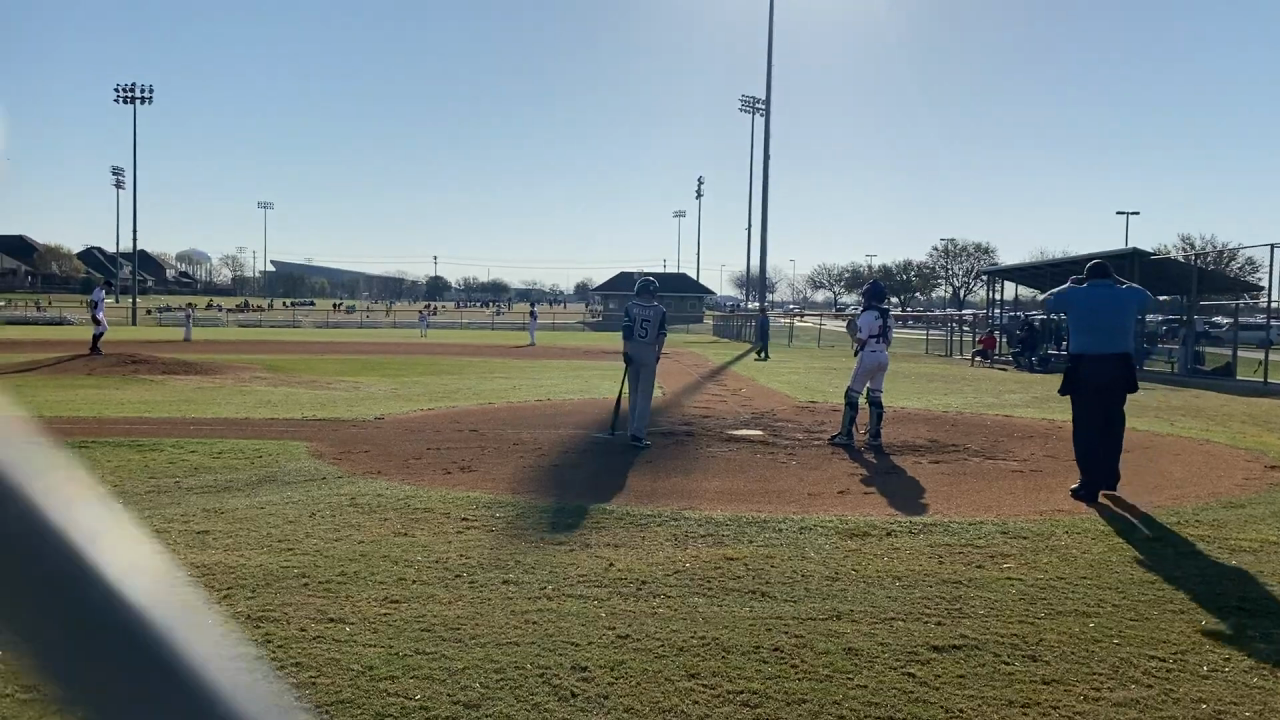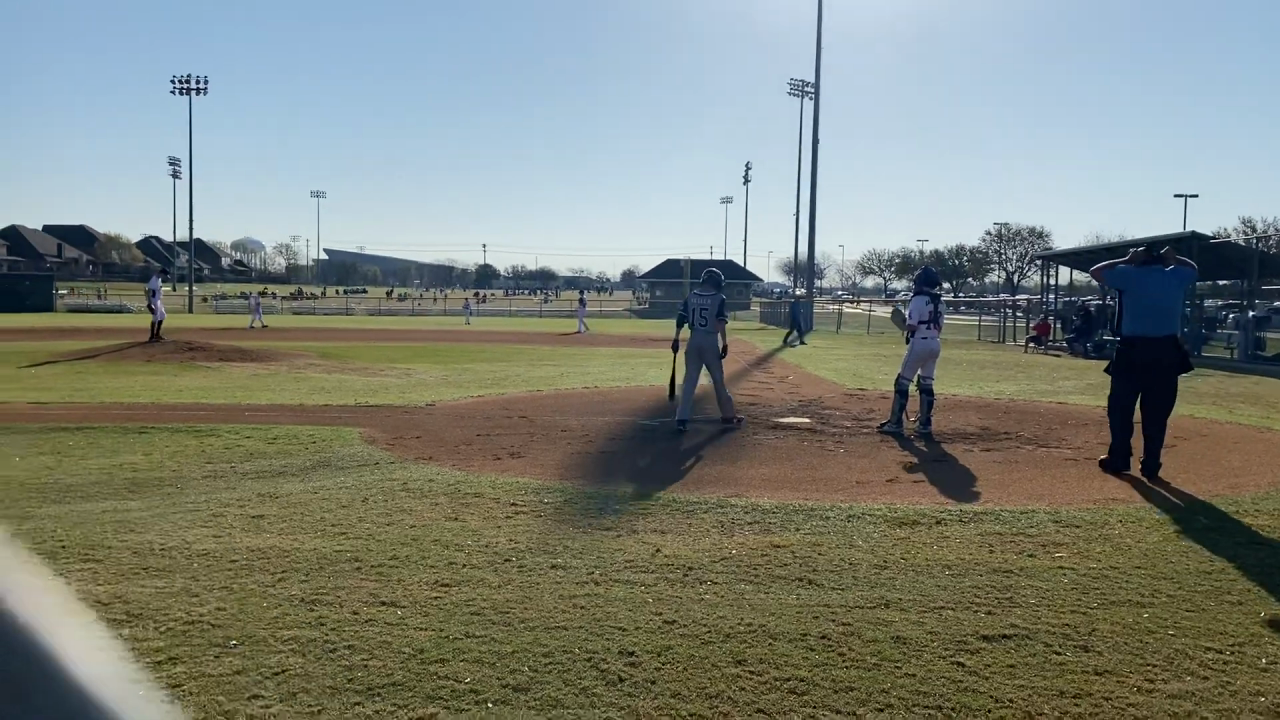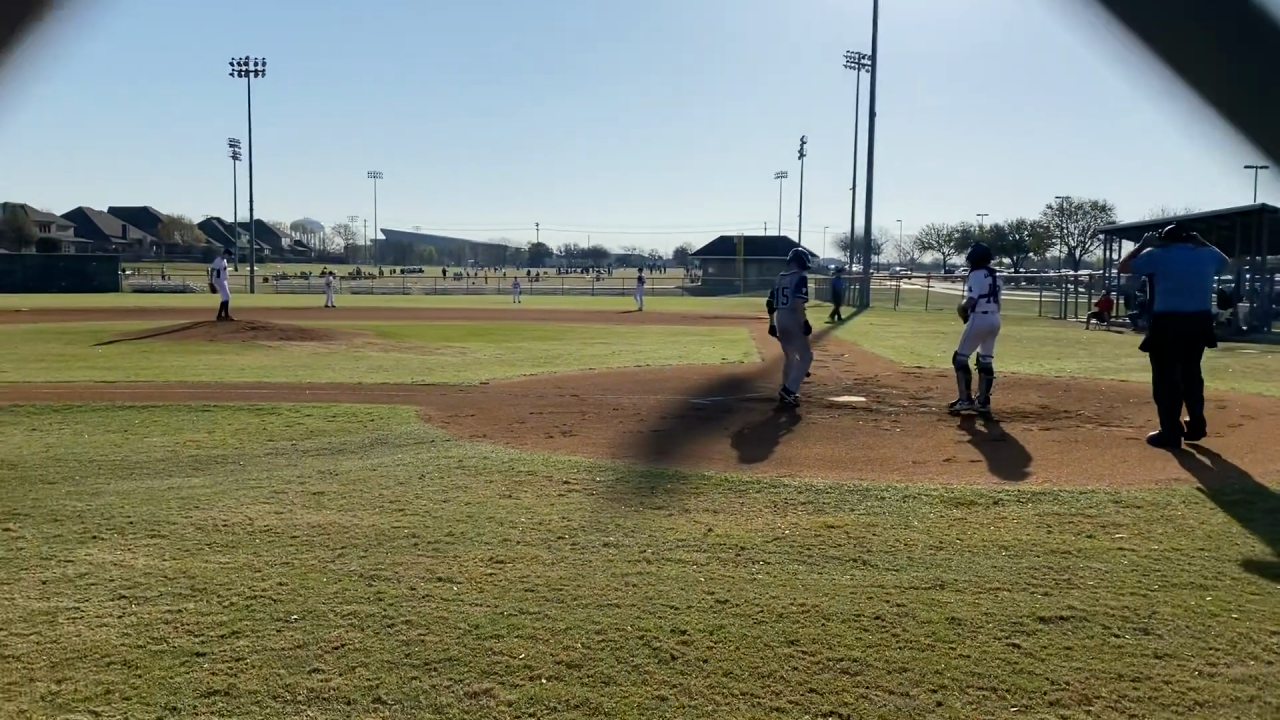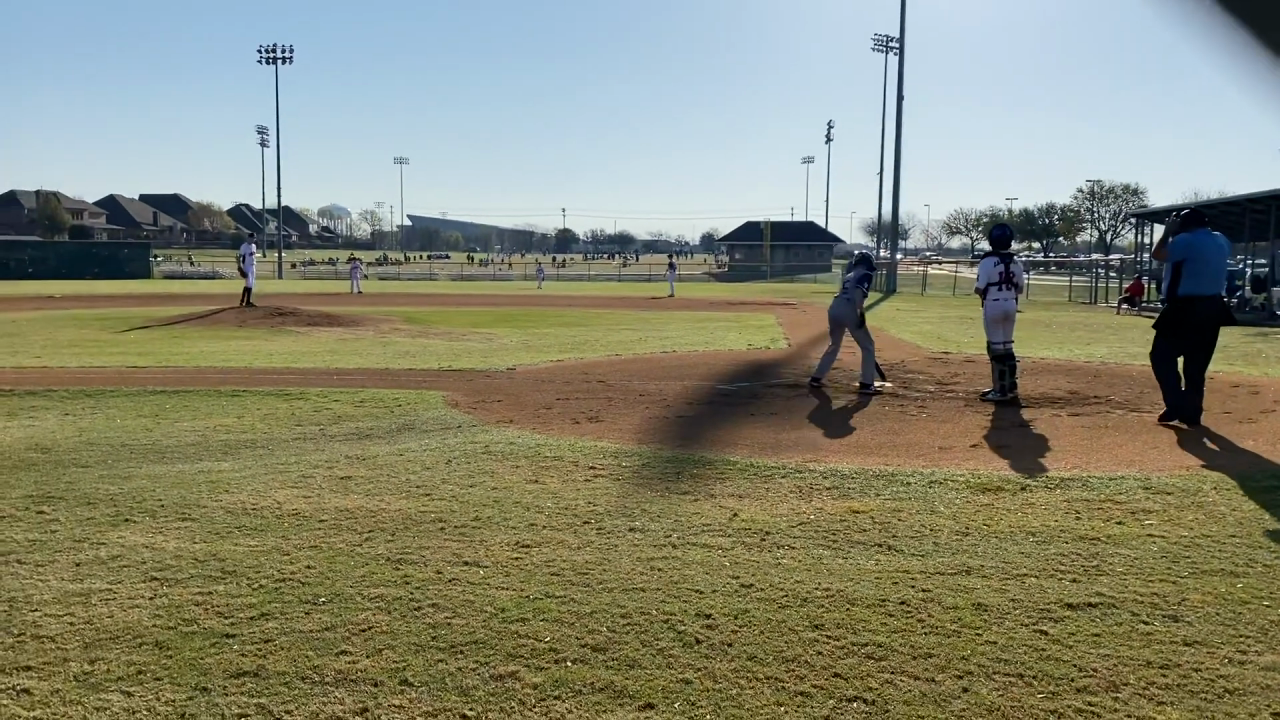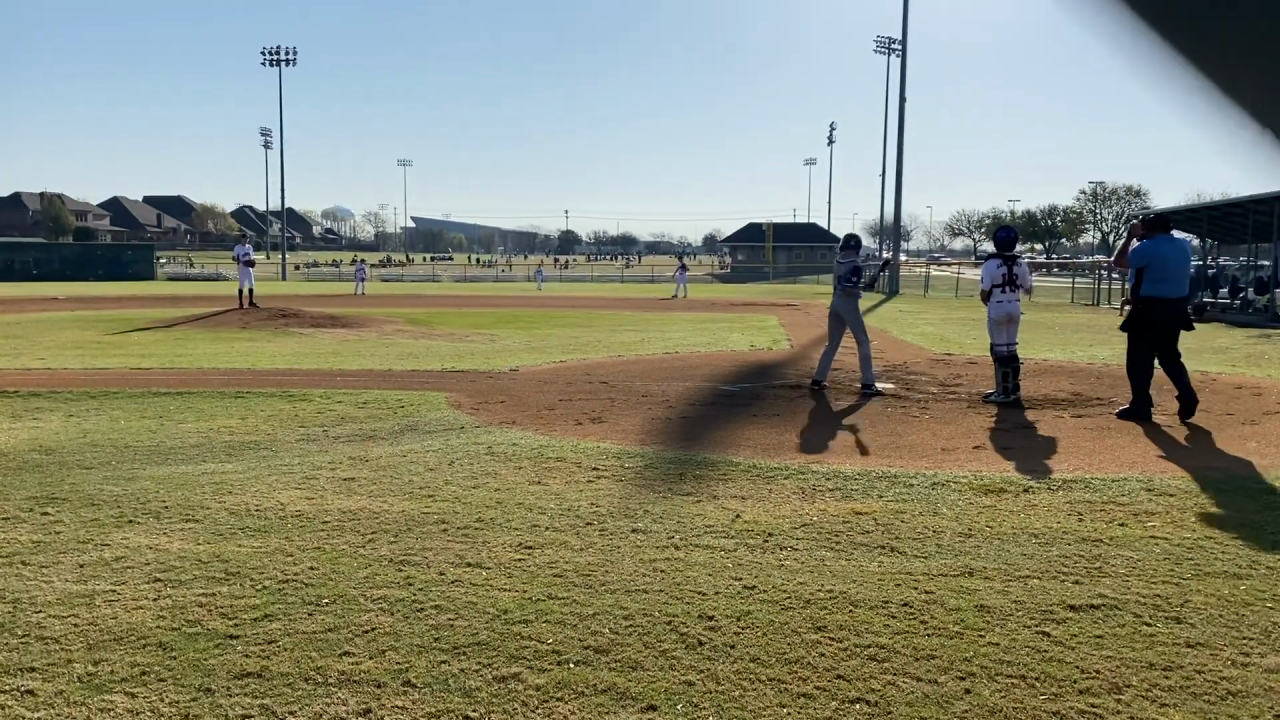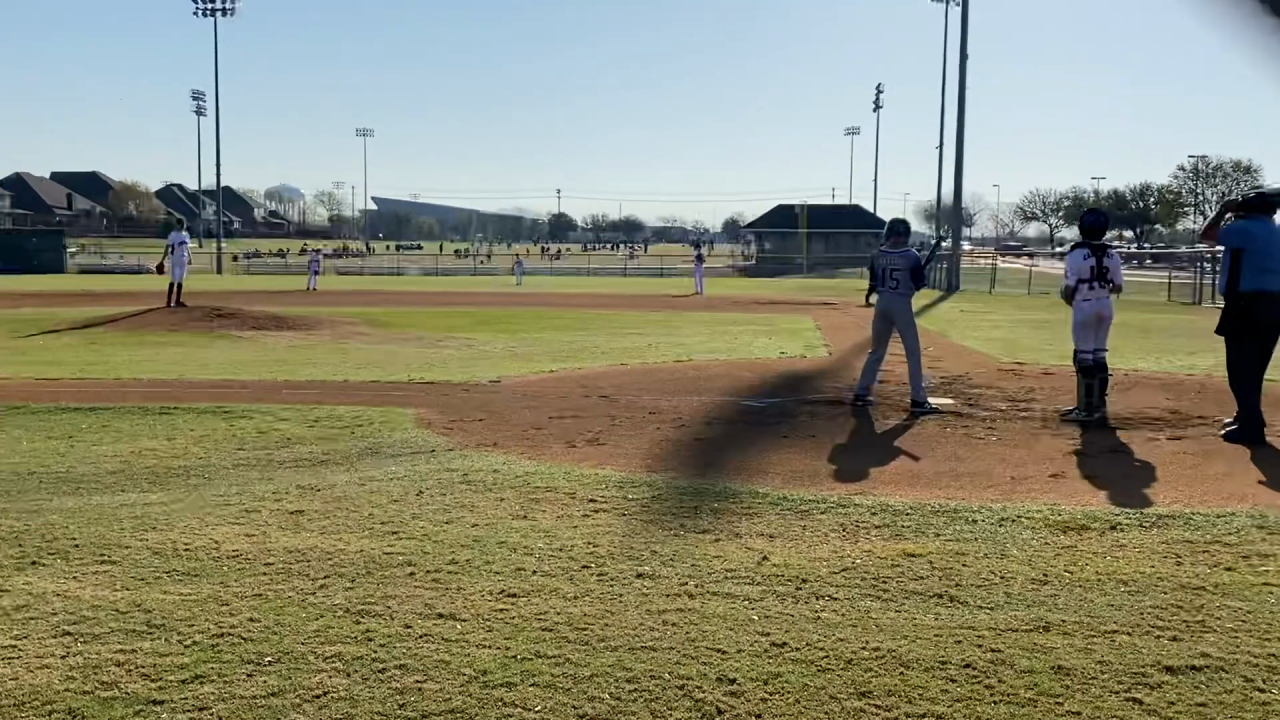
dt=0.7s
person 1, frame 1
left shoulder: (1073, 295)
right shoulder: (1129, 295)
left elbow: (1045, 302)
right elbow: (1148, 299)
right wrist: (1119, 281)
left hip: (1084, 369)
right hip: (1119, 368)
left knee: (1086, 427)
right knee: (1113, 423)
left ankle: (1089, 486)
right ankle: (1108, 476)
person 1, frame 2
left shoulder: (1130, 276)
right shoulder: (1176, 278)
left elbow: (1095, 272)
right elbow: (1193, 269)
left wrist: (1127, 261)
right wrist: (1173, 258)
left hip: (1134, 351)
right hip: (1167, 352)
left knee: (1120, 406)
right knee: (1157, 412)
left ankle: (1119, 457)
right ankle: (1151, 465)
person 1, frame 3
left shoulder: (1158, 256)
right shoulder: (1207, 256)
left elbow: (1124, 267)
right elbow: (1224, 263)
left wrist: (1144, 245)
right wrist: (1202, 243)
left hip: (1167, 325)
right hip: (1199, 324)
left knee: (1166, 380)
right knee: (1192, 377)
left ankle: (1170, 432)
right ankle: (1196, 424)
person 1, frame 4
left shoulder: (1186, 240)
right shoulder: (1221, 241)
left elbow: (1158, 254)
left wrist: (1168, 232)
left hip: (1185, 309)
right hip: (1212, 309)
left knee: (1162, 356)
right knee: (1197, 363)
left ankle: (1178, 404)
right ankle: (1192, 410)
person 1, frame 5
left shoulder: (1148, 248)
right shoulder: (1183, 245)
left elbow: (1119, 262)
left wrist: (1130, 237)
left hip: (1149, 311)
right hip: (1176, 310)
left knee: (1140, 360)
right knee: (1170, 357)
left ankle: (1141, 407)
right ankle: (1187, 399)
person 1, frame 6
left shoulder: (1245, 229)
left elbow: (1207, 235)
left wrist: (1222, 211)
right wrist: (1232, 217)
left hip: (1246, 307)
left knee: (1241, 368)
right knee: (1253, 368)
left ankle: (1251, 427)
right ankle: (1247, 418)
person 2, frame 1
left shoulder: (867, 315)
right shoulder: (888, 317)
left elbow: (860, 340)
right elbow: (888, 341)
left wrist: (852, 332)
left hip: (868, 357)
right hip: (883, 358)
left knee: (852, 394)
right knee: (875, 396)
left ankle: (846, 435)
right ankle: (874, 436)
person 2, frame 2
left shoulder: (918, 299)
right shoulder: (940, 302)
left elbow: (911, 326)
right elbow: (939, 328)
left hip: (919, 344)
right hip: (934, 344)
left knee: (903, 382)
right knee: (927, 383)
left ankle: (895, 423)
right ankle: (925, 424)
person 2, frame 3
left shoulder: (976, 274)
right shoulder: (995, 277)
left elbow: (971, 301)
right elbow: (997, 304)
left wrist: (961, 308)
left hip: (979, 319)
right hip: (995, 320)
left knee: (961, 357)
right knee: (986, 360)
left ankle: (966, 399)
right ankle: (984, 403)
person 2, frame 4
left shoulder: (987, 262)
right shoulder: (1016, 263)
left elbow: (979, 290)
right elbow: (1019, 289)
left wrist: (988, 290)
left hip: (993, 306)
right hip: (1011, 305)
left knee: (996, 348)
right knee: (1007, 346)
left ankle: (1000, 390)
right ankle: (1011, 387)
person 2, frame 5
left shoulder: (991, 264)
right shoulder: (1020, 264)
left elbow: (984, 292)
right elbow: (1028, 290)
left wrist: (987, 301)
left hip: (997, 309)
right hip: (1014, 308)
left knee: (999, 350)
right knee: (1011, 348)
left ankle: (1003, 392)
right ankle: (1014, 389)
person 2, frame 6
left shoulder: (1076, 254)
right shoulder: (1112, 255)
left elbow: (1068, 290)
right elbow: (1118, 288)
left wrist: (1069, 298)
left hip: (1084, 308)
right hip: (1105, 307)
left knee: (1084, 358)
right knee: (1099, 355)
right ankle: (1099, 406)
person 3, frame 1
left shoulder: (630, 307)
right shoulder: (659, 310)
left elbow: (626, 330)
right elbow: (662, 335)
left wrist: (626, 352)
right wrist: (658, 354)
left hip: (632, 352)
right hip: (648, 353)
left knee: (633, 394)
right knee: (645, 396)
left ankle: (634, 433)
right ankle: (638, 435)
person 3, frame 2
left shoulder: (691, 297)
right shoulder: (719, 298)
left elbow: (681, 319)
right elbow: (721, 322)
left wrist: (676, 339)
right wrist: (725, 344)
left hip: (693, 340)
right hip: (710, 341)
left knee: (689, 381)
right knee: (718, 380)
left ankle: (682, 419)
right ankle: (728, 416)
person 3, frame 3
left shoulder: (780, 278)
right shoulder: (800, 277)
left elbow: (770, 303)
right elbow: (798, 301)
left wrist: (772, 323)
right wrist: (805, 321)
left hip: (780, 319)
right hip: (794, 318)
left knee: (789, 357)
right knee: (805, 357)
left ankle: (787, 393)
right ankle: (788, 389)
person 3, frame 4
left shoulder: (849, 275)
right shoulder: (866, 275)
right elbow: (858, 292)
right wrist: (862, 314)
left hip: (834, 308)
right hip: (847, 310)
left knee: (834, 345)
right knee: (868, 346)
left ankle: (817, 378)
right ankle: (866, 384)
person 3, frame 5
left shoulder: (837, 263)
right shoulder: (855, 265)
right elbow: (850, 289)
left wrist: (858, 285)
right wrist: (861, 287)
left hip: (835, 303)
right hip: (849, 305)
left knee: (832, 344)
right knee: (863, 343)
left ankle: (818, 380)
right ankle: (867, 383)
person 3, frame 6
left shoulder: (878, 255)
right shoulder: (912, 256)
left elbow: (874, 284)
right elbow: (919, 285)
left hip: (882, 304)
right hip: (902, 304)
left knee: (876, 351)
right knee: (913, 352)
left ankle: (861, 394)
right ankle: (918, 400)
